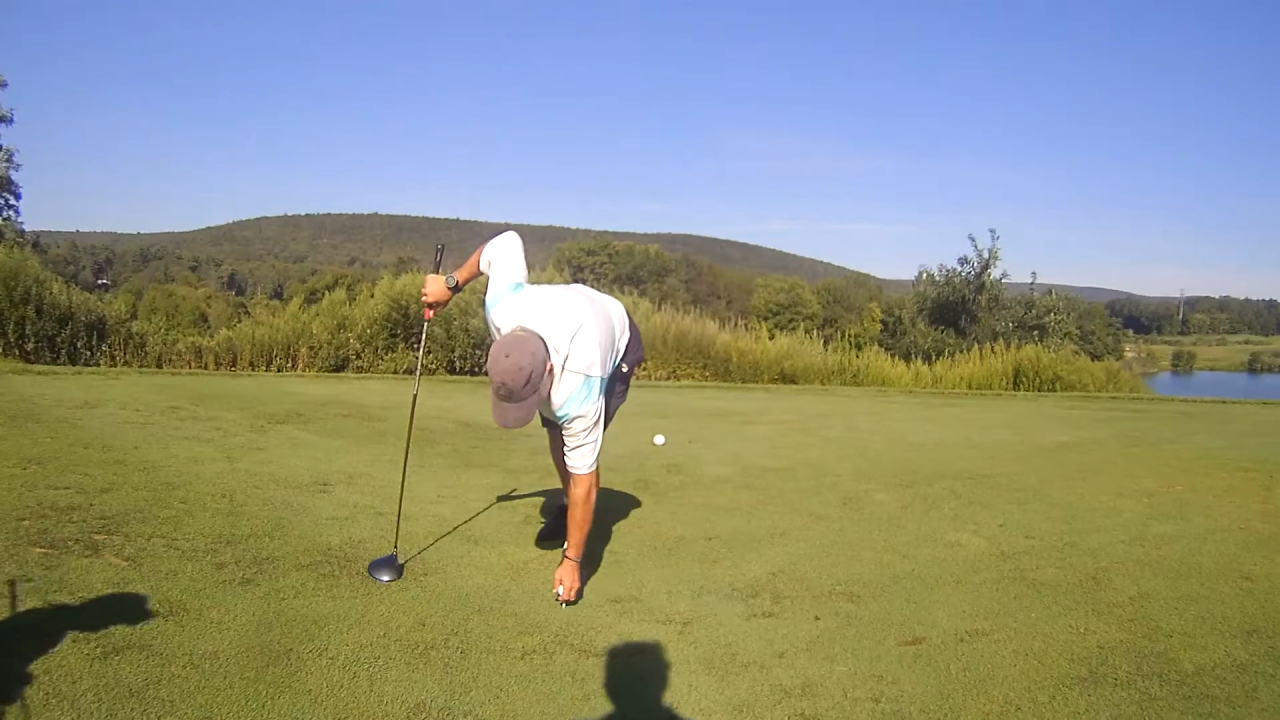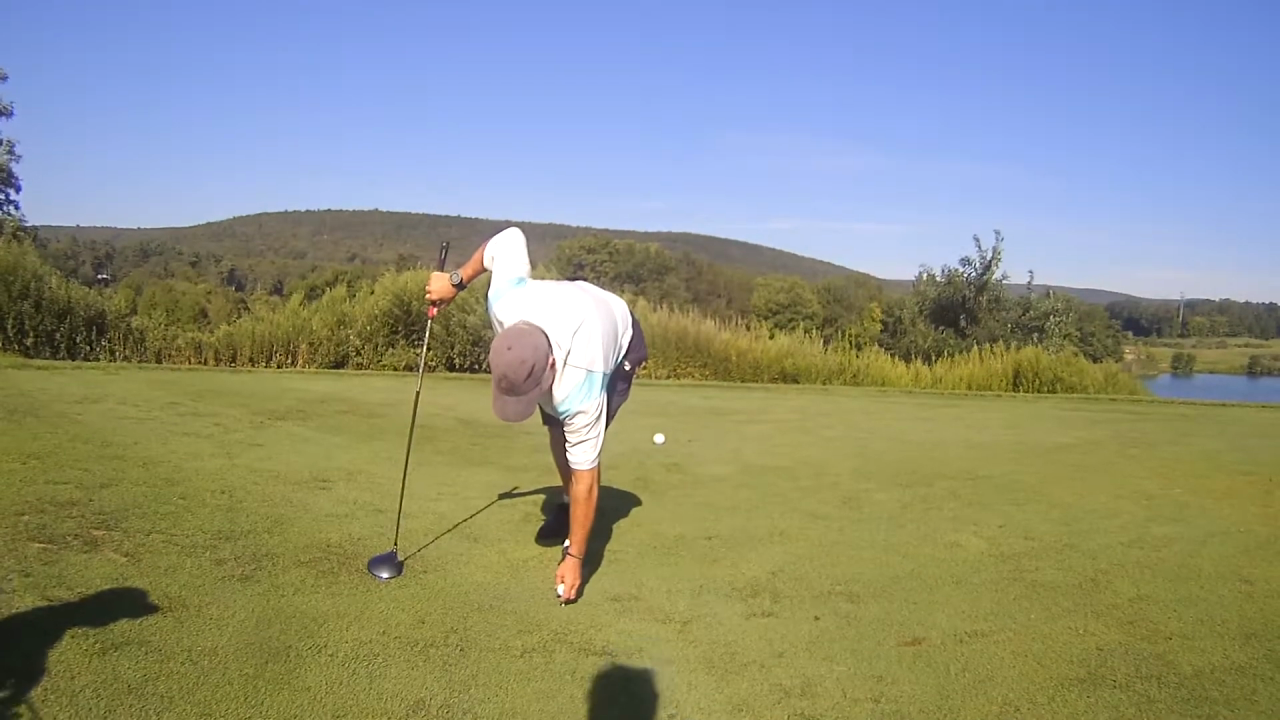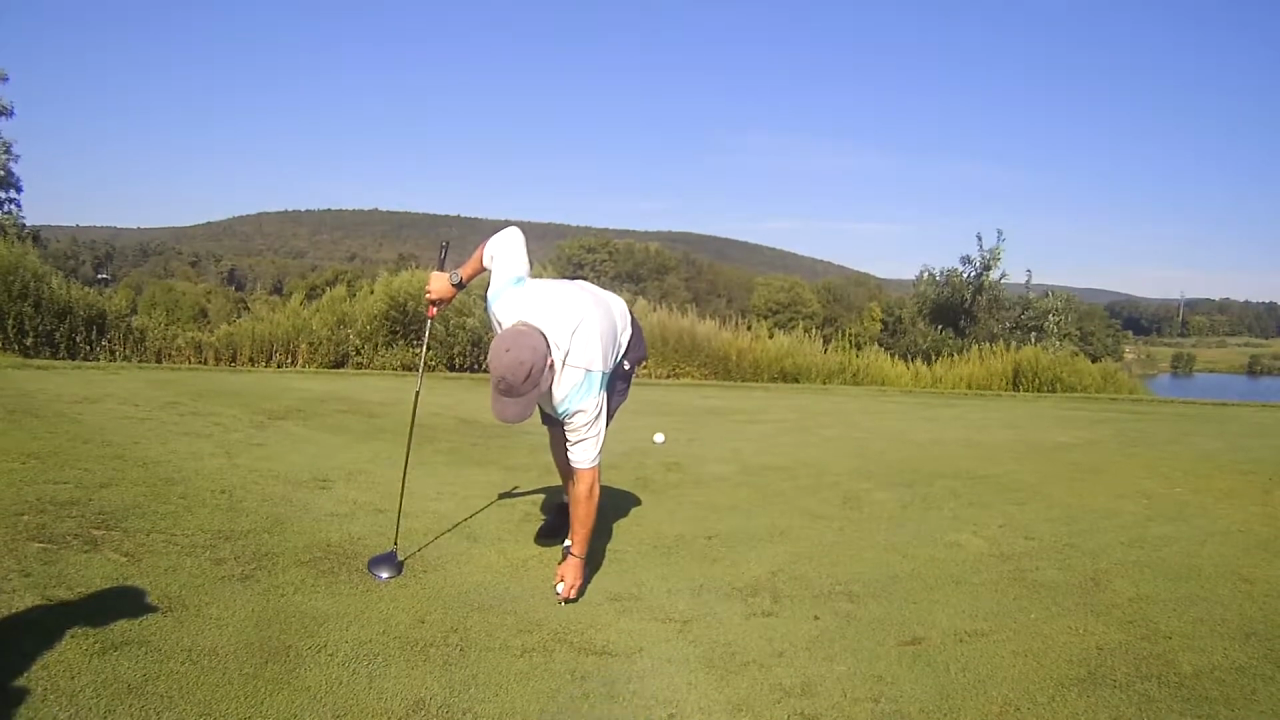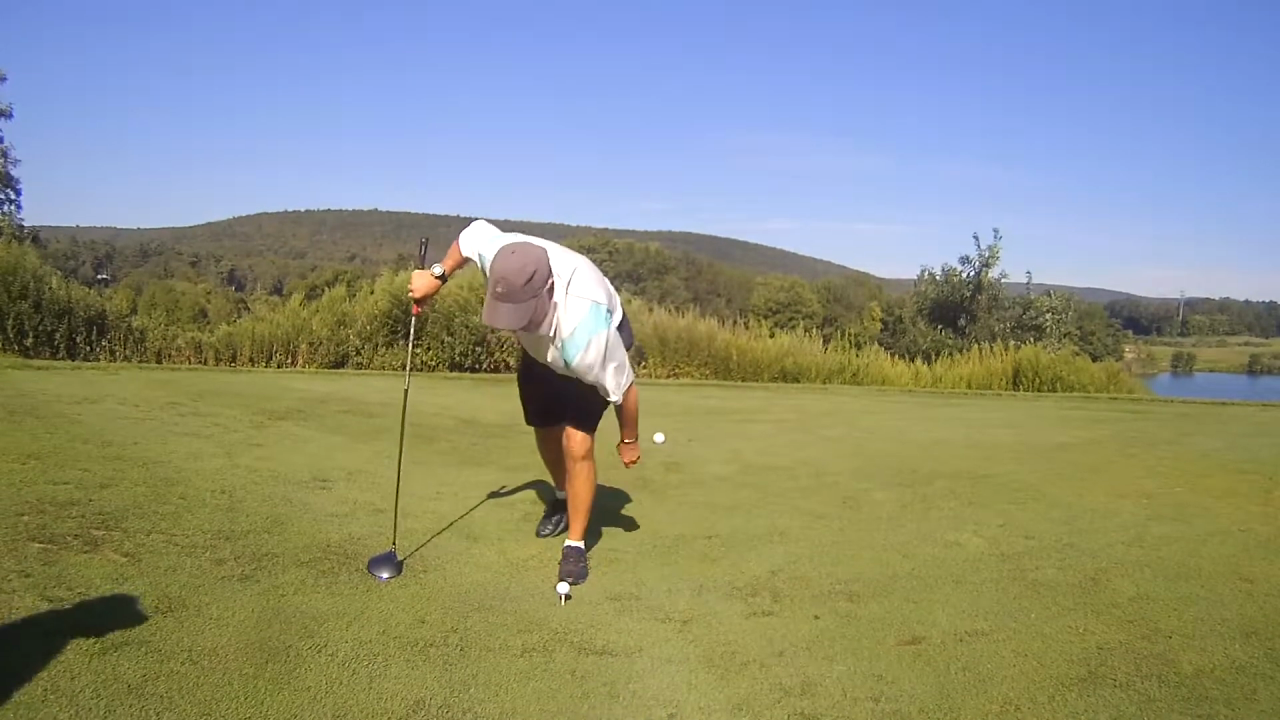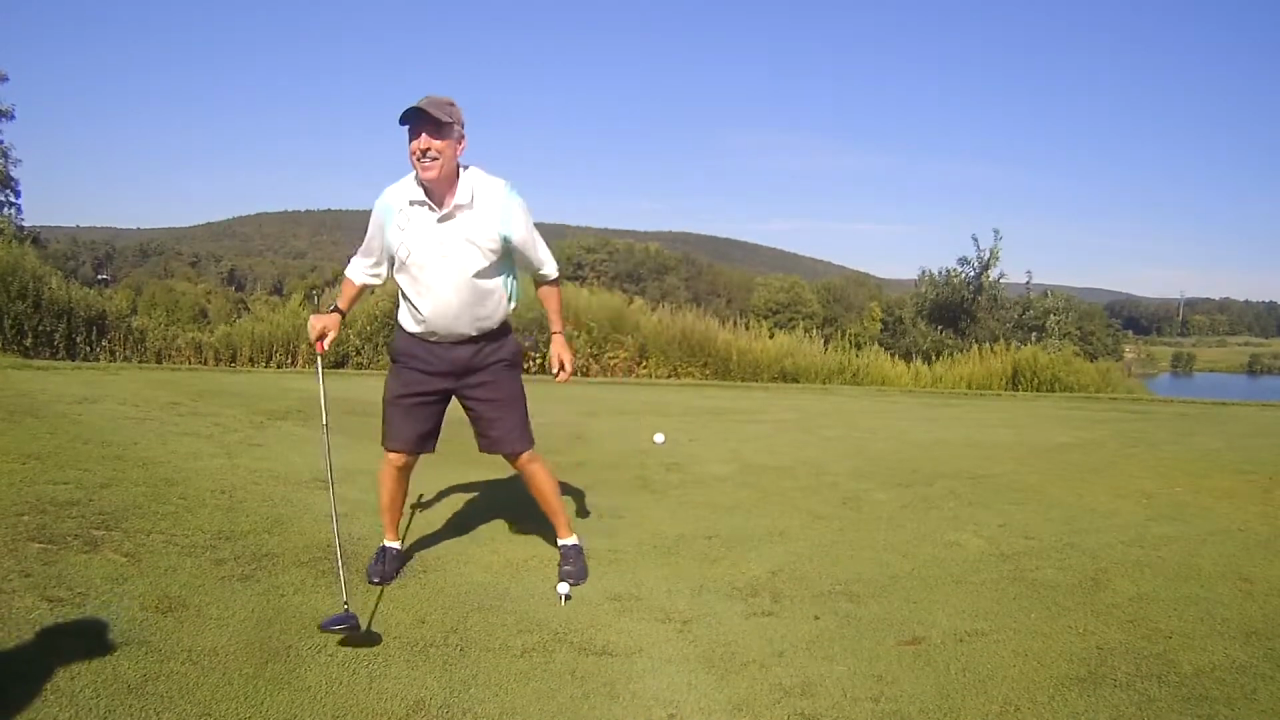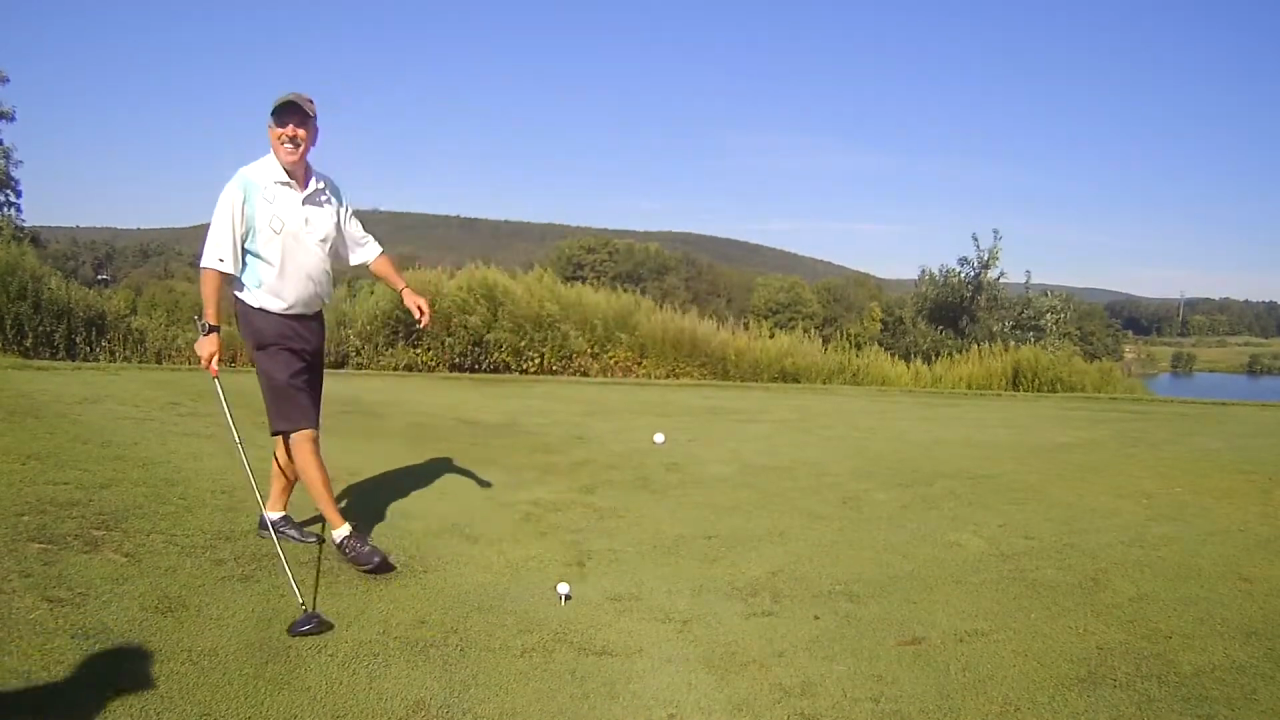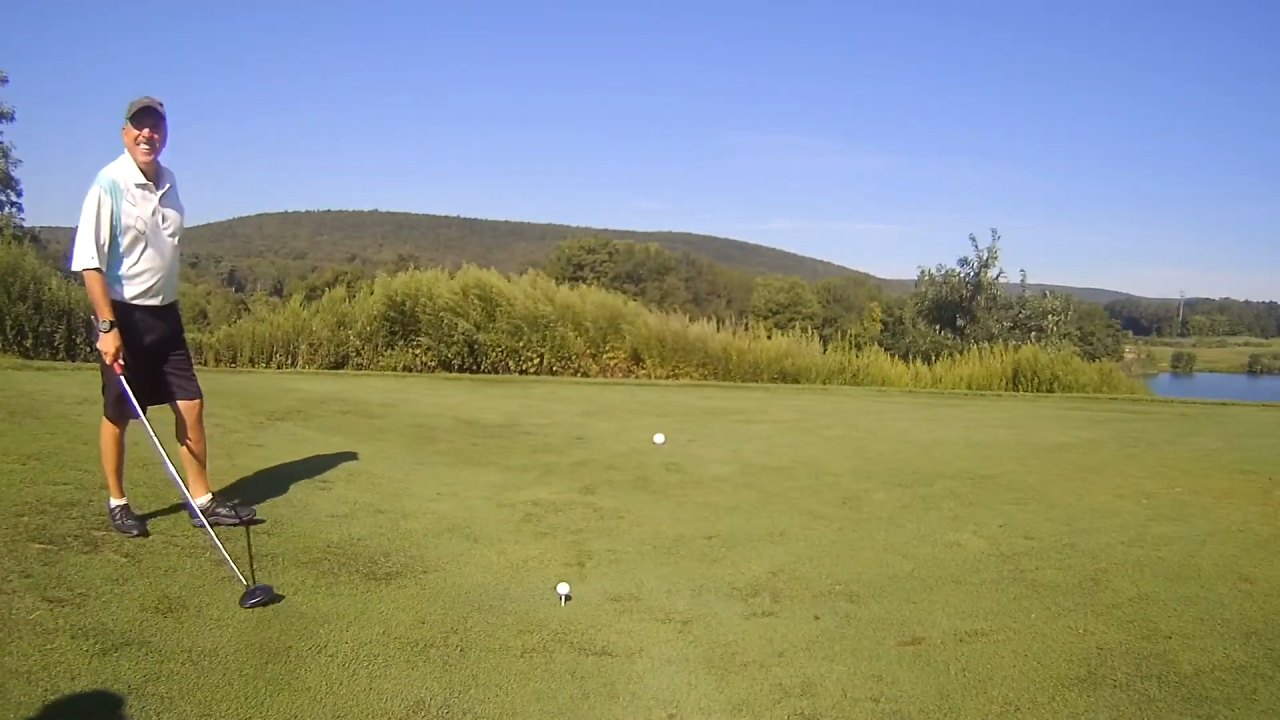
dt=0.7s
person 1, frame 1
left shoulder: (575, 392)
right shoulder: (501, 307)
left elbow: (584, 479)
right elbow: (507, 243)
left wrist: (572, 561)
right wrist: (452, 283)
left hip: (617, 345)
right hip: (576, 314)
left knee: (577, 453)
right knee: (556, 431)
left ankle: (576, 543)
right ankle: (567, 508)
person 1, frame 2
left shoulder: (578, 388)
right shoulder: (505, 302)
left elbow: (585, 474)
right elbow: (510, 239)
left wrist: (575, 558)
right wrist: (456, 280)
left hip: (619, 345)
right hip: (580, 311)
left knee: (579, 446)
right knee: (557, 429)
left ankle: (573, 542)
right ankle: (567, 506)
person 1, frame 3
left shoulder: (578, 385)
right shoulder: (503, 302)
left elbow: (586, 474)
right elbow: (509, 238)
left wrist: (577, 557)
right wrist: (456, 280)
left hip: (617, 343)
right hip: (572, 314)
left knee: (578, 449)
right knee: (557, 430)
left ankle: (573, 540)
right ankle: (567, 504)
person 1, frame 4
left shoulder: (586, 325)
right shoulder: (502, 257)
left elbow: (623, 389)
right elbow: (475, 231)
left wrist: (628, 440)
right wrist: (436, 276)
left hip: (590, 359)
right hip: (540, 350)
left knee: (577, 444)
right knee: (545, 432)
left ankle: (575, 546)
right ankle: (564, 500)
person 1, frame 5
left shoulder: (498, 199)
right shoulder: (392, 202)
left elbow: (545, 270)
right elbow: (367, 264)
left wrist: (557, 335)
right wrist: (336, 313)
left hip: (488, 349)
right hip: (418, 349)
left knee: (521, 454)
right knee: (397, 456)
left ankle: (567, 540)
right ankle: (391, 543)
person 1, frame 6
left shoulder: (329, 191)
right shoulder: (246, 185)
left elbow: (363, 248)
right elbow: (215, 261)
left wrist: (405, 291)
right wrist: (210, 327)
left hip: (310, 322)
right hip: (268, 323)
left knee: (297, 430)
right knee: (301, 429)
left ankle: (276, 513)
right ankle: (342, 533)
person 1, frame 7
left shoulder: (169, 183)
right shoulder: (109, 185)
right elbow: (90, 262)
right wrist: (107, 327)
left hip: (166, 315)
right hip: (124, 316)
left knee: (191, 406)
right knee: (117, 416)
left ankle: (202, 500)
right ankle: (118, 502)
